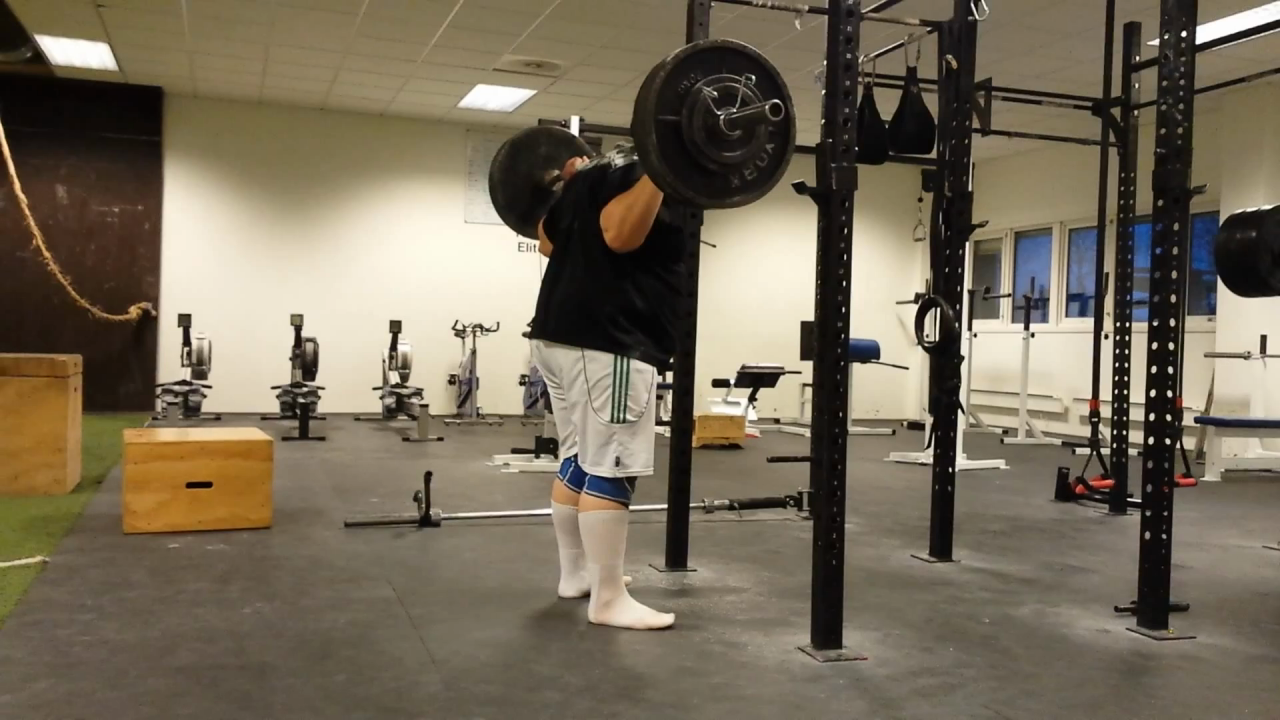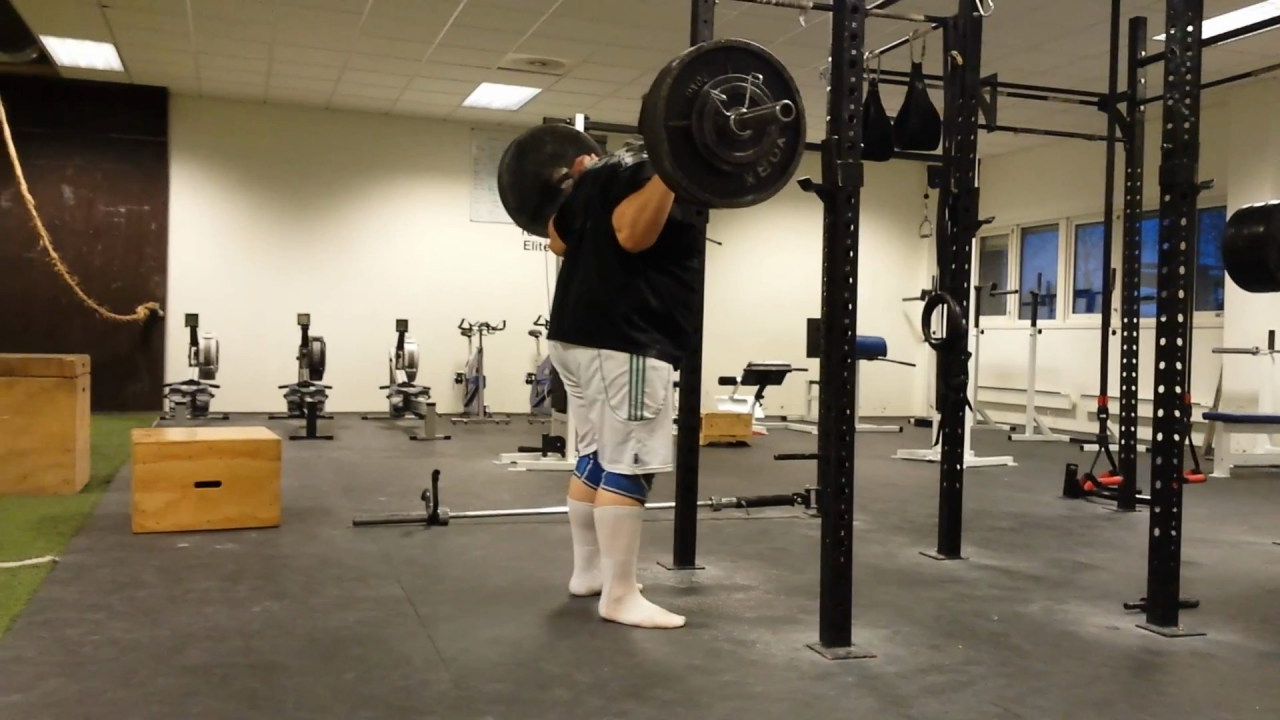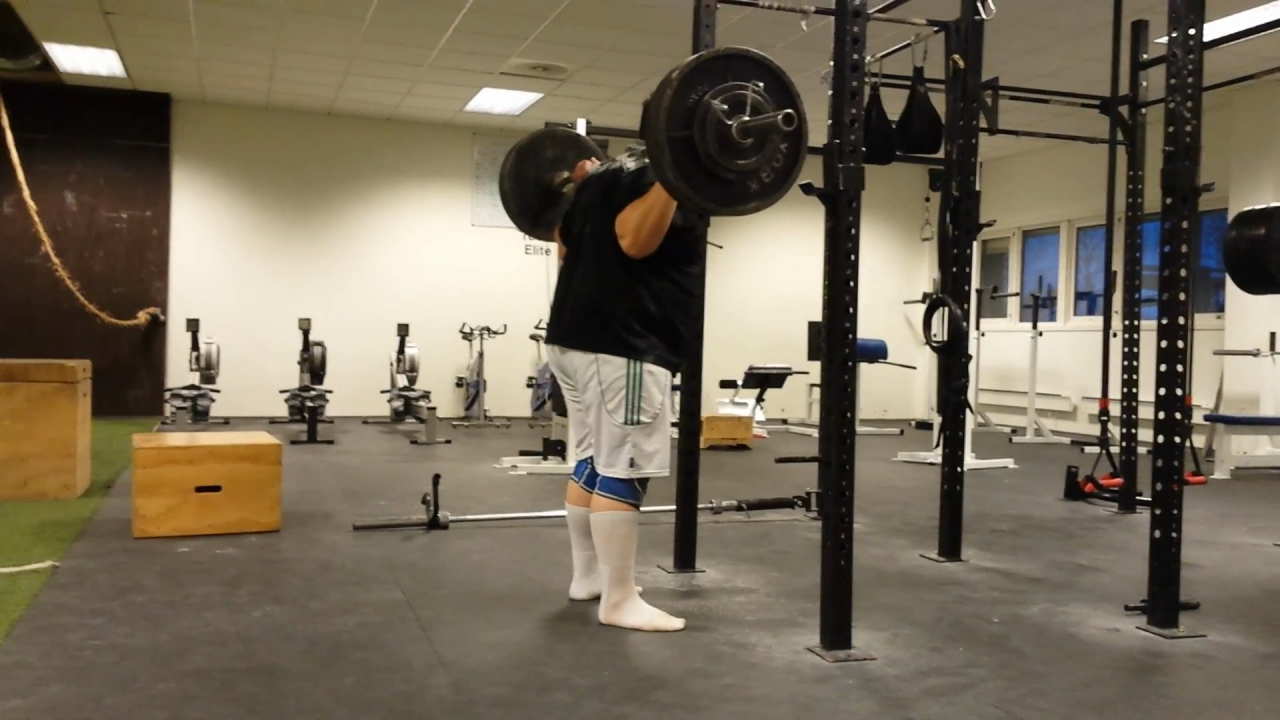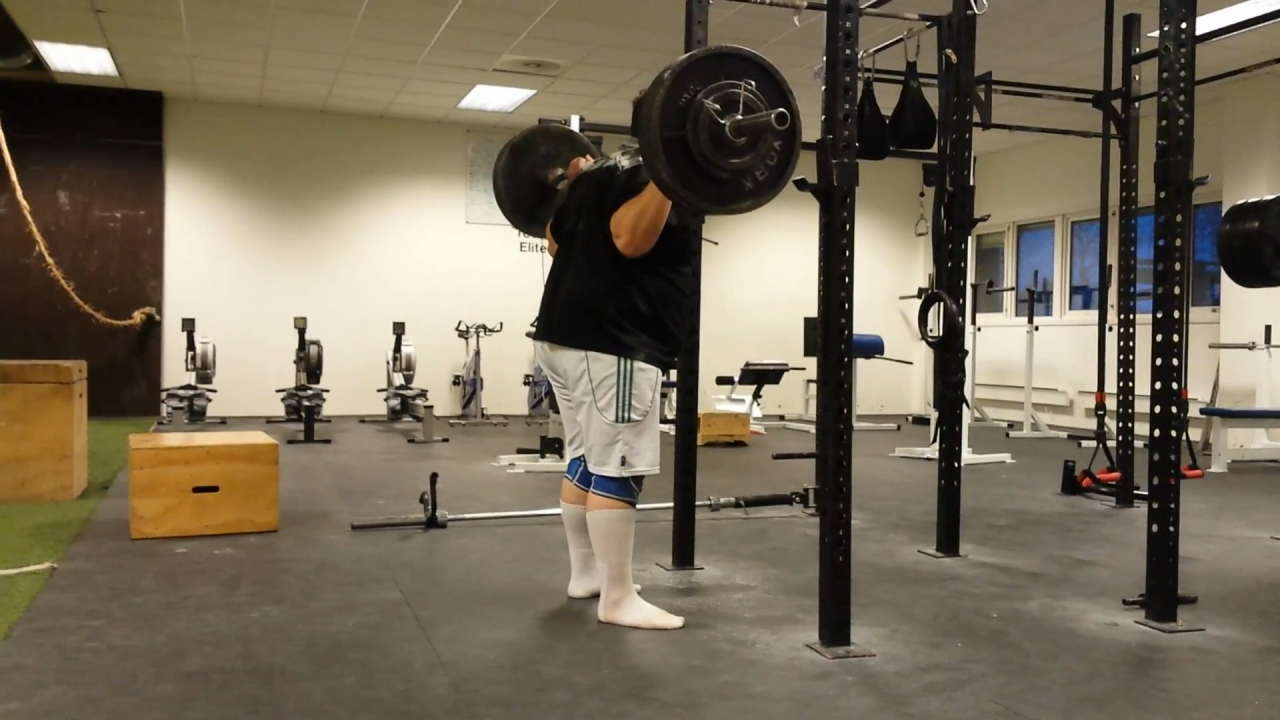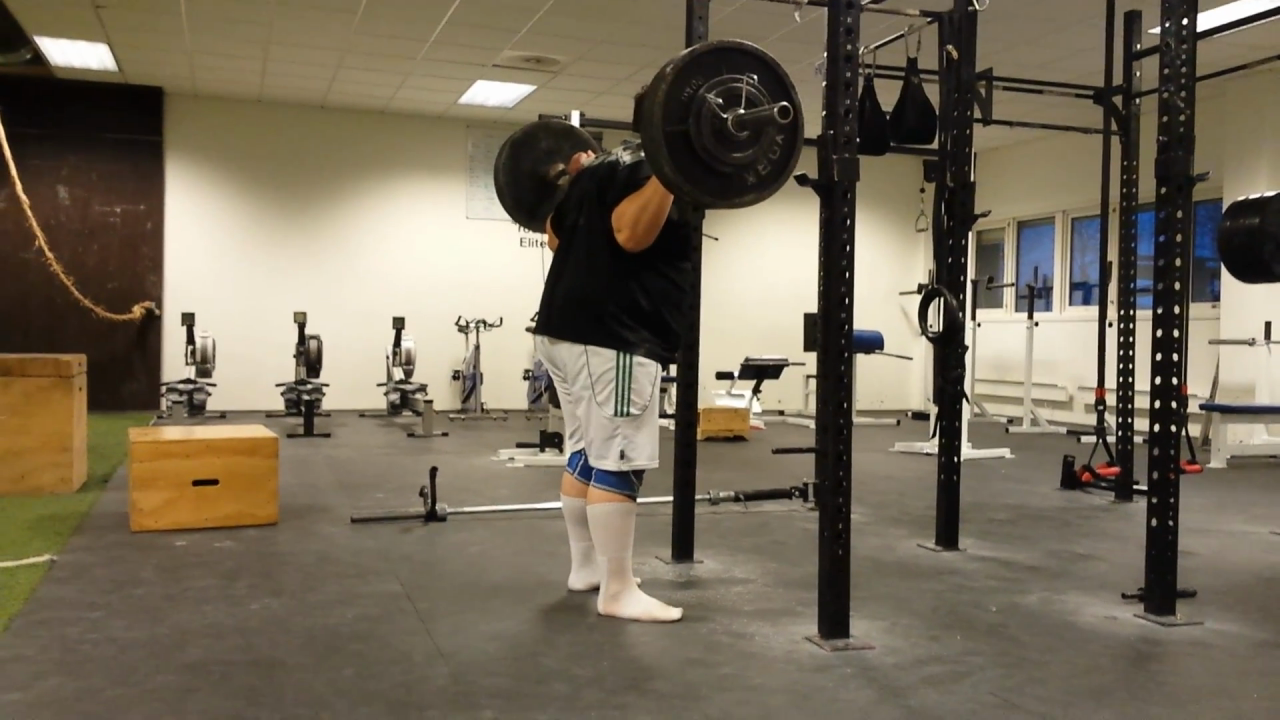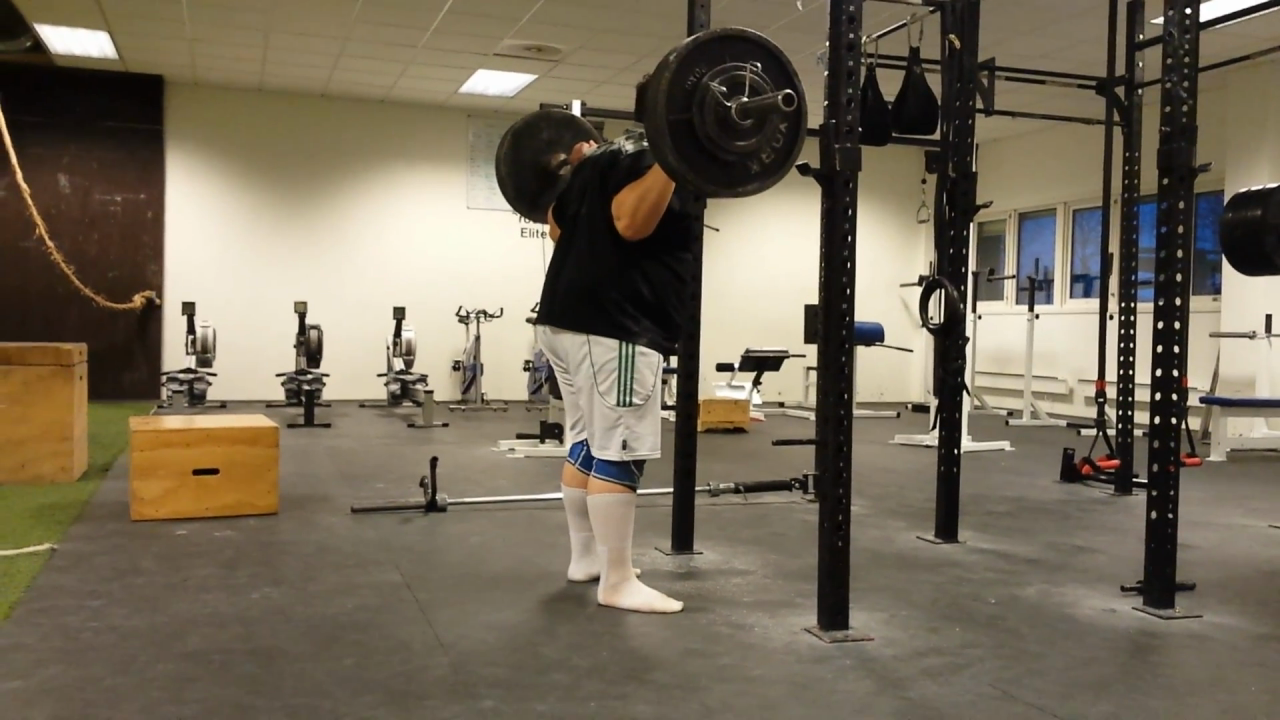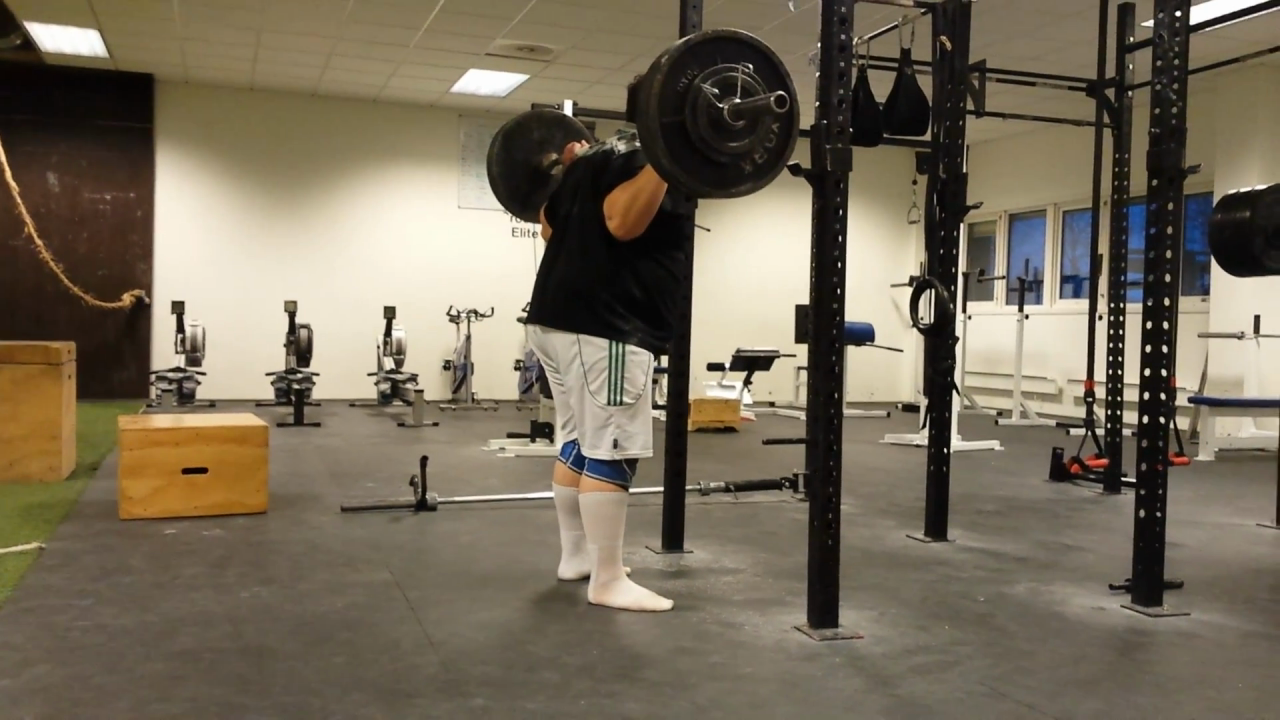
dt=0.3s
person 1, frame 1
left shoulder: (592, 174)
right shoulder: (637, 173)
left elbow: (548, 242)
right elbow: (620, 233)
left wrist: (569, 187)
left hip: (561, 335)
right hip: (606, 344)
left knee: (580, 461)
right knee: (610, 470)
left ankle: (577, 573)
right ankle: (609, 600)
person 1, frame 2
left shoulder: (602, 172)
right shoulder: (646, 171)
left elbow: (559, 240)
right elbow: (633, 234)
left wrist: (578, 183)
left hip: (579, 335)
right hip: (621, 342)
left knee: (596, 459)
right knee: (628, 467)
left ankle: (588, 571)
right ankle: (620, 596)
person 1, frame 3
left shoulder: (603, 178)
right shoulder: (650, 178)
left elbow: (566, 246)
right elbow: (635, 239)
left wrist: (579, 190)
left hip: (578, 339)
right hip: (620, 346)
left knee: (593, 463)
right knee: (622, 470)
left ankle: (588, 575)
right ankle: (619, 600)
person 1, frame 4
left shoulder: (597, 176)
right shoulder: (643, 176)
left elbow: (557, 242)
right elbow: (630, 238)
left wrist: (573, 186)
left hip: (566, 336)
right hip: (610, 344)
left knee: (586, 462)
right knee: (617, 469)
left ankle: (586, 573)
right ankle: (618, 598)
person 1, frame 5
left shoulder: (599, 173)
right shoulder: (644, 174)
left elbow: (556, 238)
right elbow: (631, 233)
left wrist: (574, 182)
left hip: (566, 331)
right hip: (610, 339)
left knee: (587, 456)
right knee: (616, 463)
left ankle: (586, 567)
right ankle: (618, 591)
person 1, frame 6
left shoulder: (604, 162)
right shoulder: (649, 163)
left elbow: (558, 229)
right elbow: (631, 222)
left wrist: (575, 173)
left hip: (567, 321)
right hip: (612, 330)
left knee: (586, 446)
right knee: (618, 453)
left ankle: (585, 558)
right ankle: (617, 582)
person 1, frame 7
left shoulder: (594, 162)
right shoulder: (639, 164)
left elbow: (550, 229)
right elbow: (622, 221)
left wrist: (567, 171)
left hip: (558, 320)
right hip: (602, 329)
left knee: (578, 445)
right knee: (610, 453)
left ankle: (576, 557)
right ankle: (608, 581)
